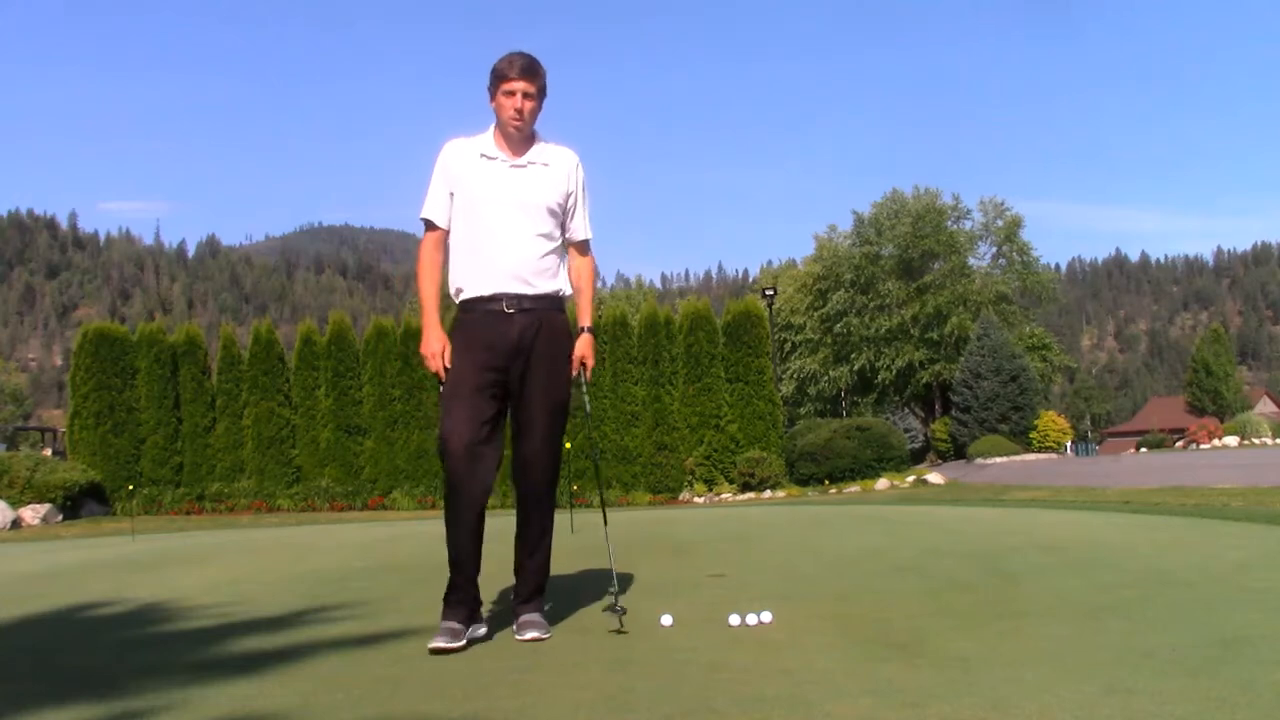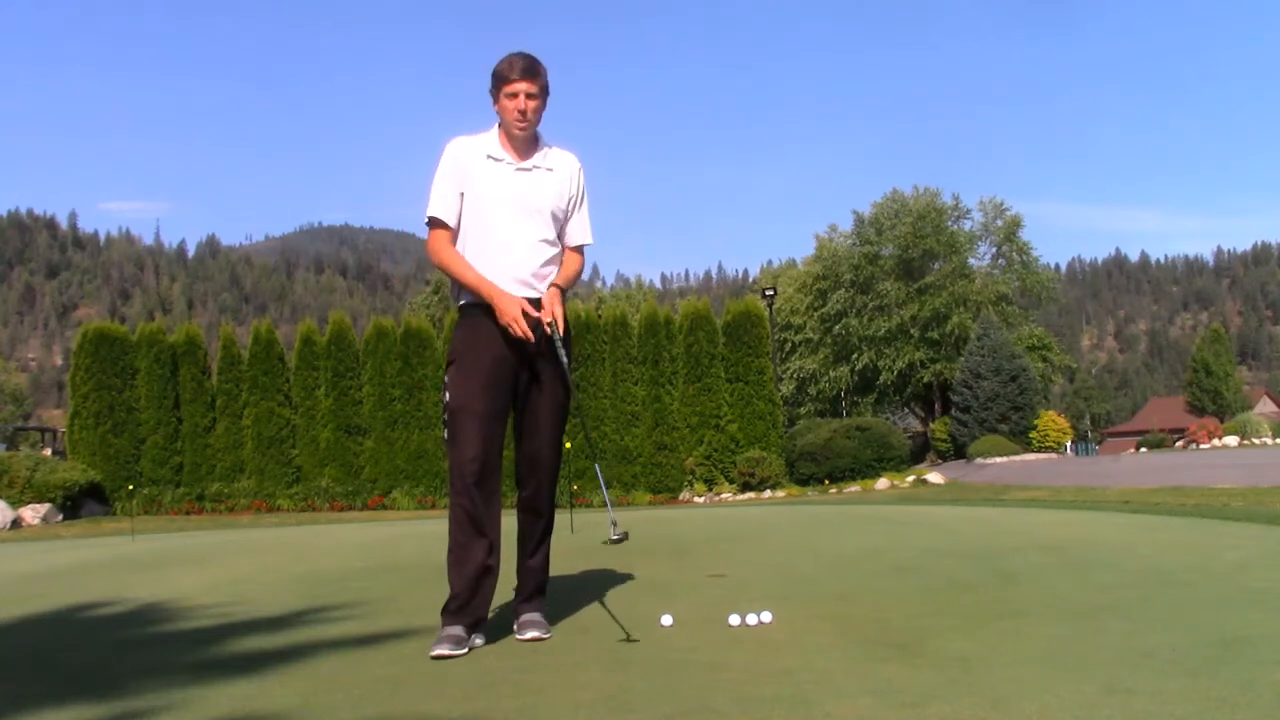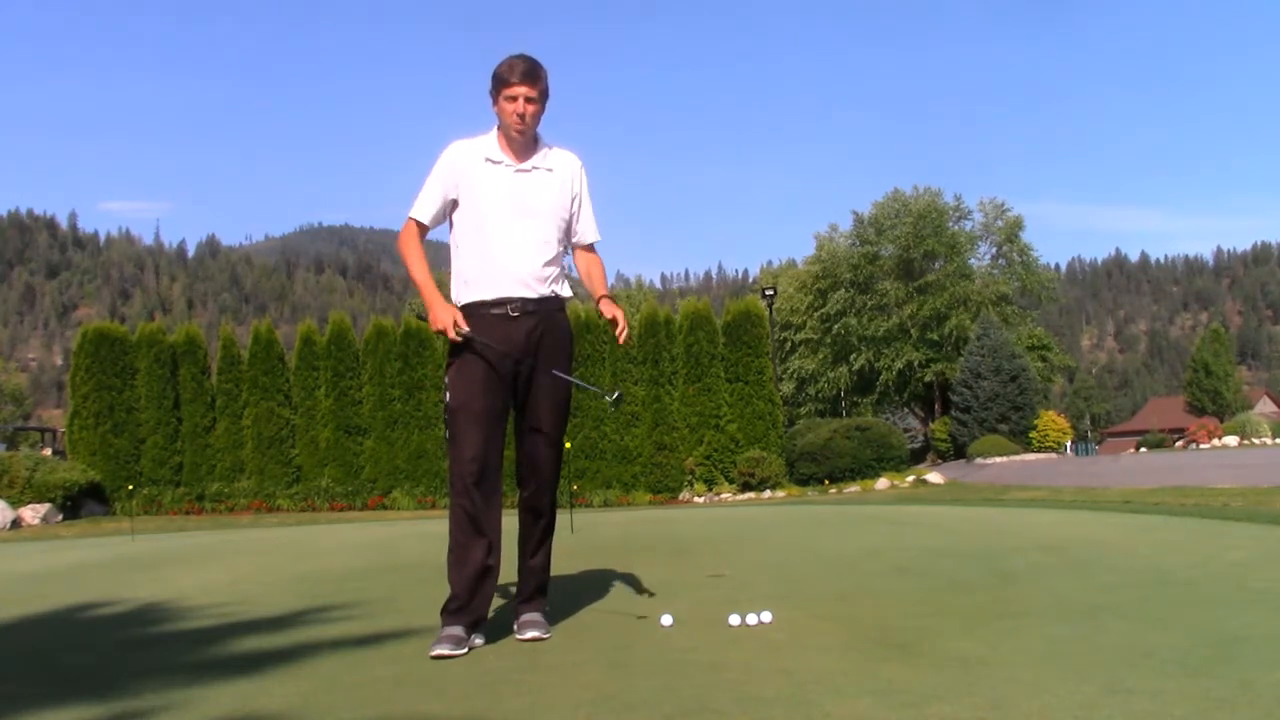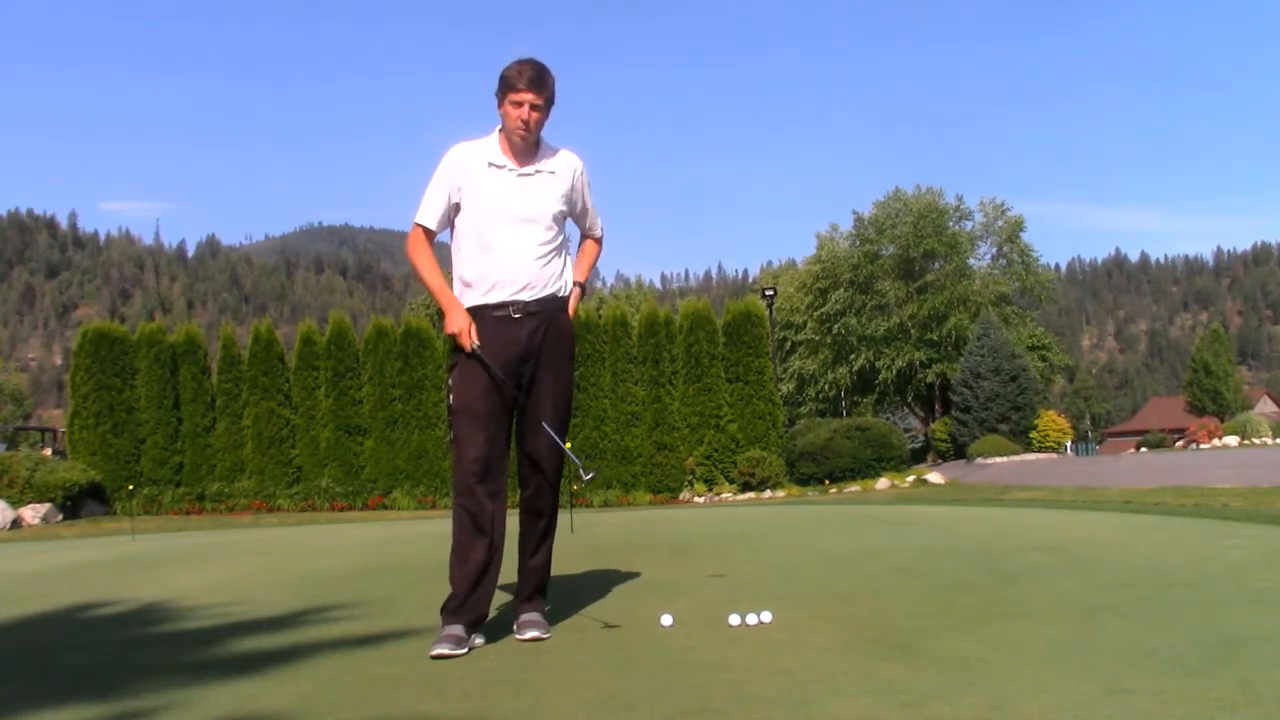
dt=0.7s
person 1, frame 1
left shoulder: (565, 163)
right shoulder: (457, 156)
left elbow: (581, 253)
right elbow: (433, 244)
left wrist: (584, 329)
right wrist: (431, 326)
left hip: (544, 322)
right hip: (477, 320)
left knee: (538, 464)
right knee: (462, 450)
left ankle: (530, 602)
right ankle: (461, 607)
person 1, frame 2
left shoulder: (566, 166)
right shoulder: (462, 153)
right elbow: (438, 242)
left wrist: (556, 289)
right wrist: (498, 296)
left hip: (544, 326)
right hip: (483, 323)
left knee: (540, 466)
right knee: (472, 466)
left ankle: (530, 602)
right ankle: (464, 614)
person 1, frame 3
left shoulder: (568, 166)
right shoulder: (460, 157)
left elbow: (584, 248)
right elbow: (410, 232)
left wrist: (604, 299)
right wrist: (434, 299)
left hip: (546, 324)
right hip: (479, 321)
left knee: (541, 467)
right knee: (473, 466)
left ankle: (532, 602)
right ankle: (464, 614)
person 1, frame 4
left shoulder: (569, 168)
right shoulder: (463, 160)
left elbow: (592, 234)
right elbow: (418, 238)
left wrist: (576, 288)
right wrist: (451, 305)
left hip: (548, 326)
right hip: (482, 326)
left knee: (543, 467)
right knee: (476, 467)
left ankle: (531, 602)
right ankle: (463, 614)
